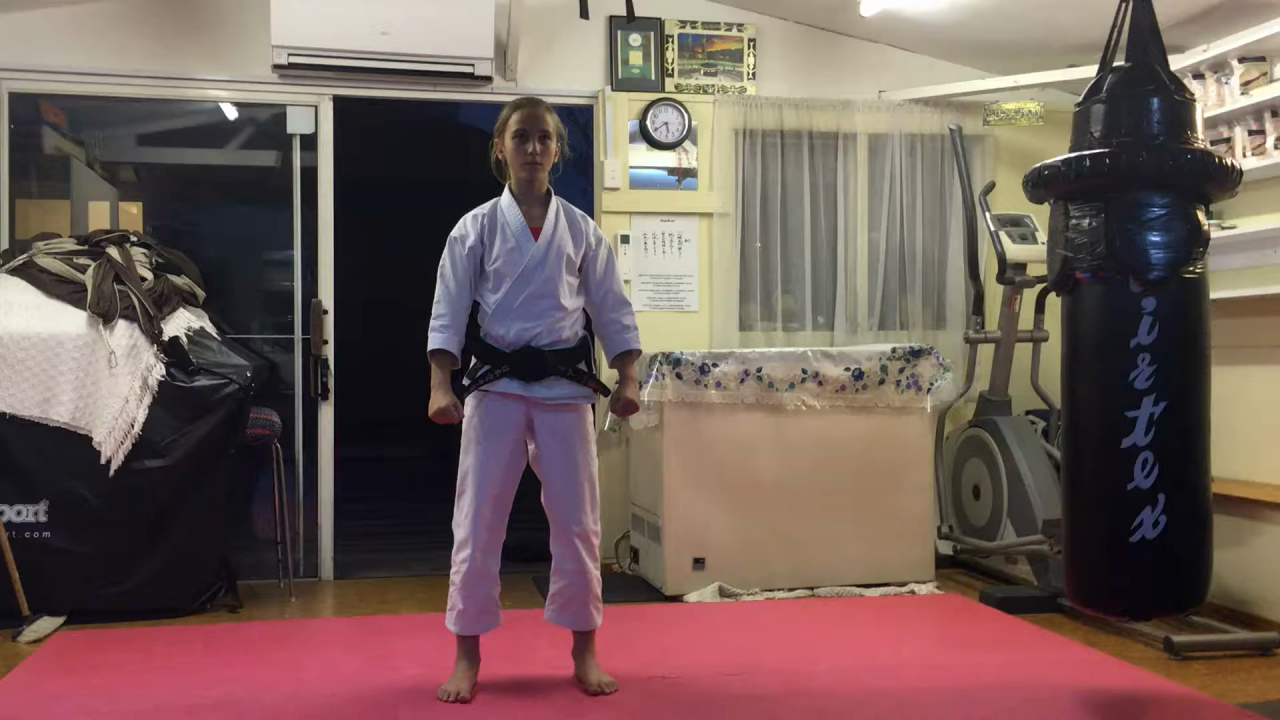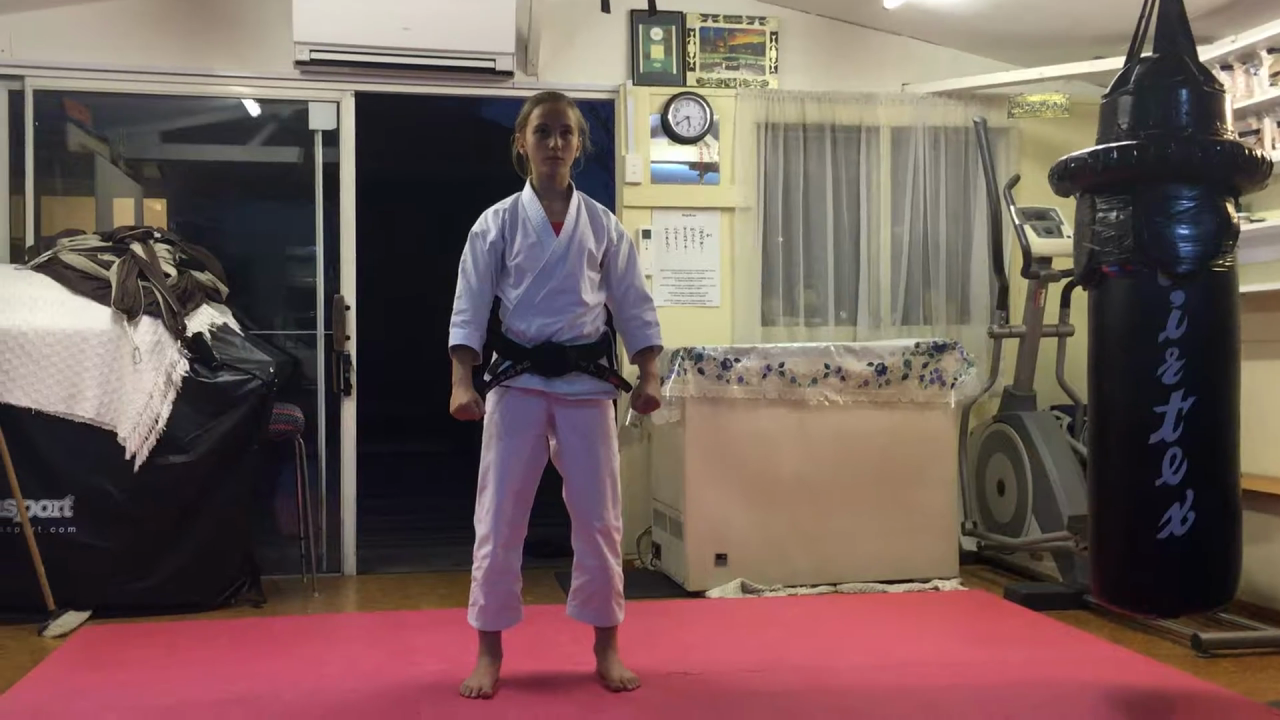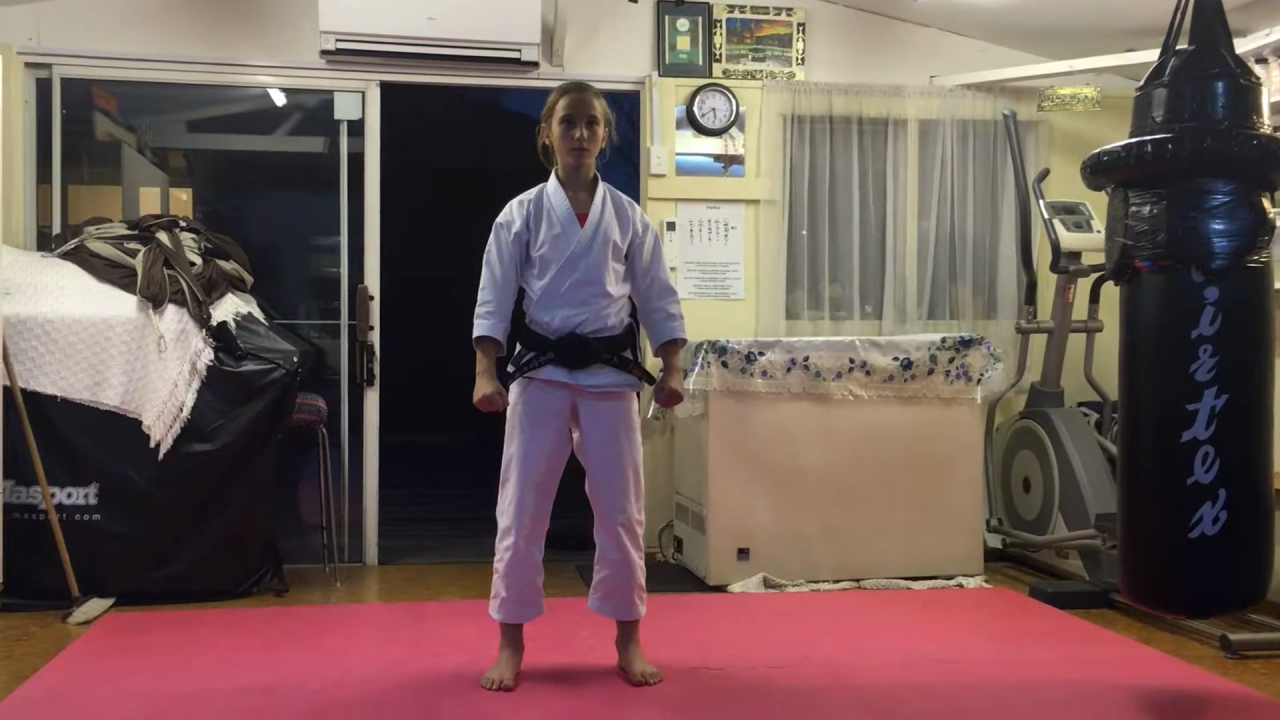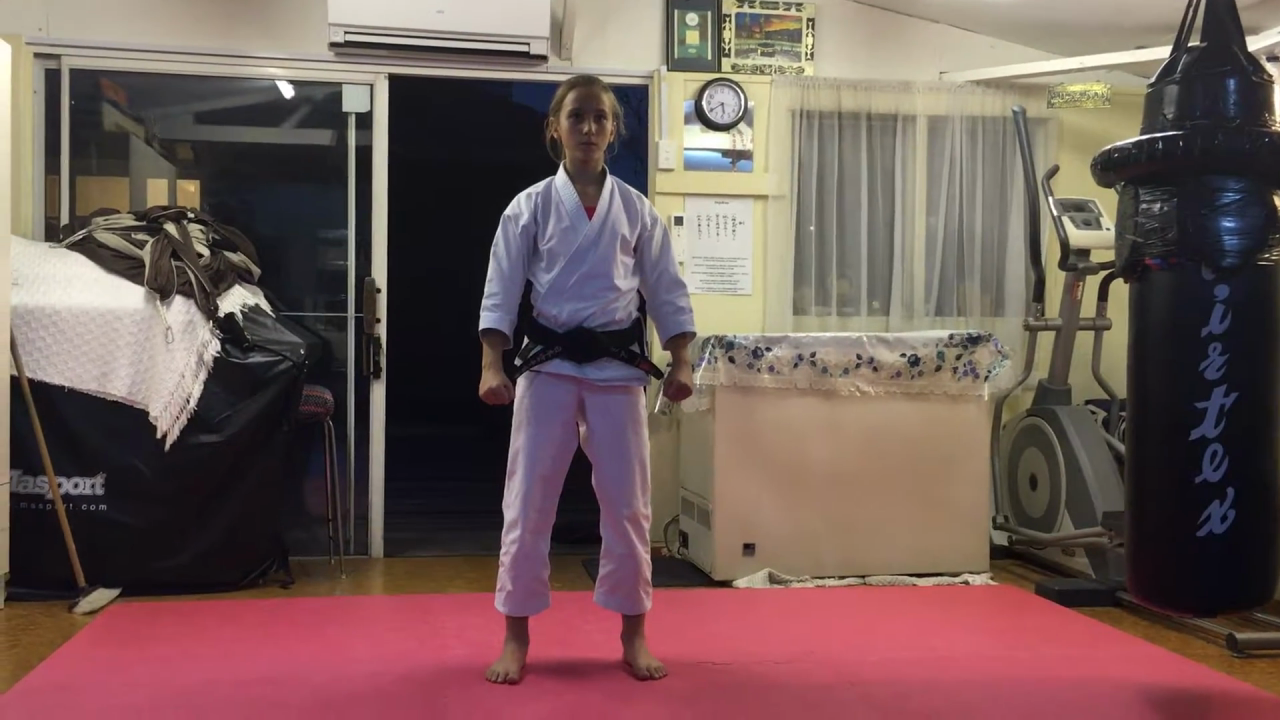
dt=0.5s
person 1, frame 1
left shoulder: (581, 230)
right shoulder: (476, 227)
left elbow: (612, 308)
right elbow: (449, 309)
left wrist: (628, 378)
right wrist: (441, 385)
left hip: (565, 386)
right hip: (496, 385)
left knee: (577, 519)
right knee: (478, 519)
left ankle: (584, 649)
right ankle: (467, 654)
person 1, frame 2
left shoulder: (603, 225)
right shoulder: (497, 222)
left elbow: (633, 304)
right elbow: (470, 306)
left wrist: (648, 376)
right wrist: (462, 383)
left hip: (586, 380)
right hip: (518, 379)
left knee: (598, 515)
right knee: (500, 515)
left ankle: (606, 645)
right ankle: (489, 649)
person 1, frame 3
left shoulder: (627, 216)
right shoulder: (522, 213)
left elbow: (657, 296)
right elbow: (494, 297)
left wrist: (672, 368)
right wrist: (485, 373)
left hip: (610, 373)
right hip: (541, 371)
left knee: (621, 508)
right knee: (522, 506)
left ankle: (628, 638)
right ankle: (510, 641)
person 1, frame 4
left shoulder: (636, 209)
right shoulder: (530, 206)
left elbow: (666, 289)
right elbow: (501, 289)
left wrist: (680, 363)
right wrist: (491, 365)
left hip: (617, 367)
right hip: (548, 365)
left knee: (627, 502)
right knee: (528, 500)
left ankle: (633, 632)
right ankle: (515, 635)
